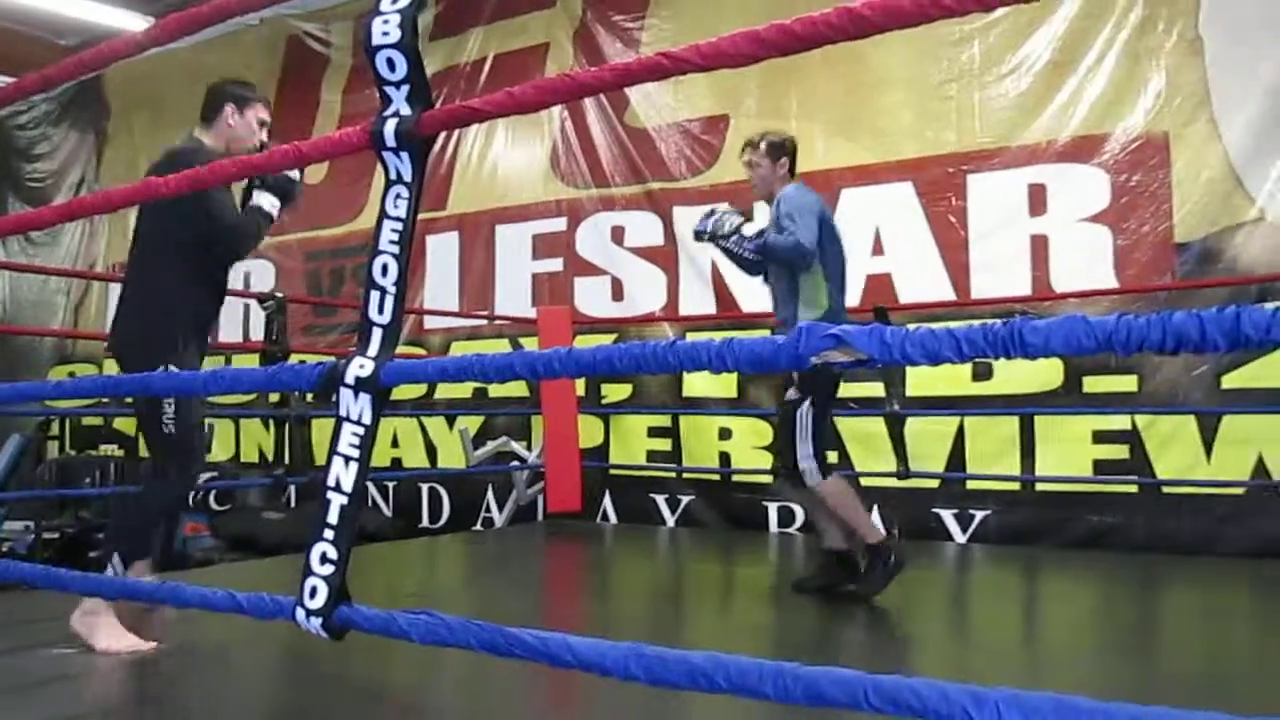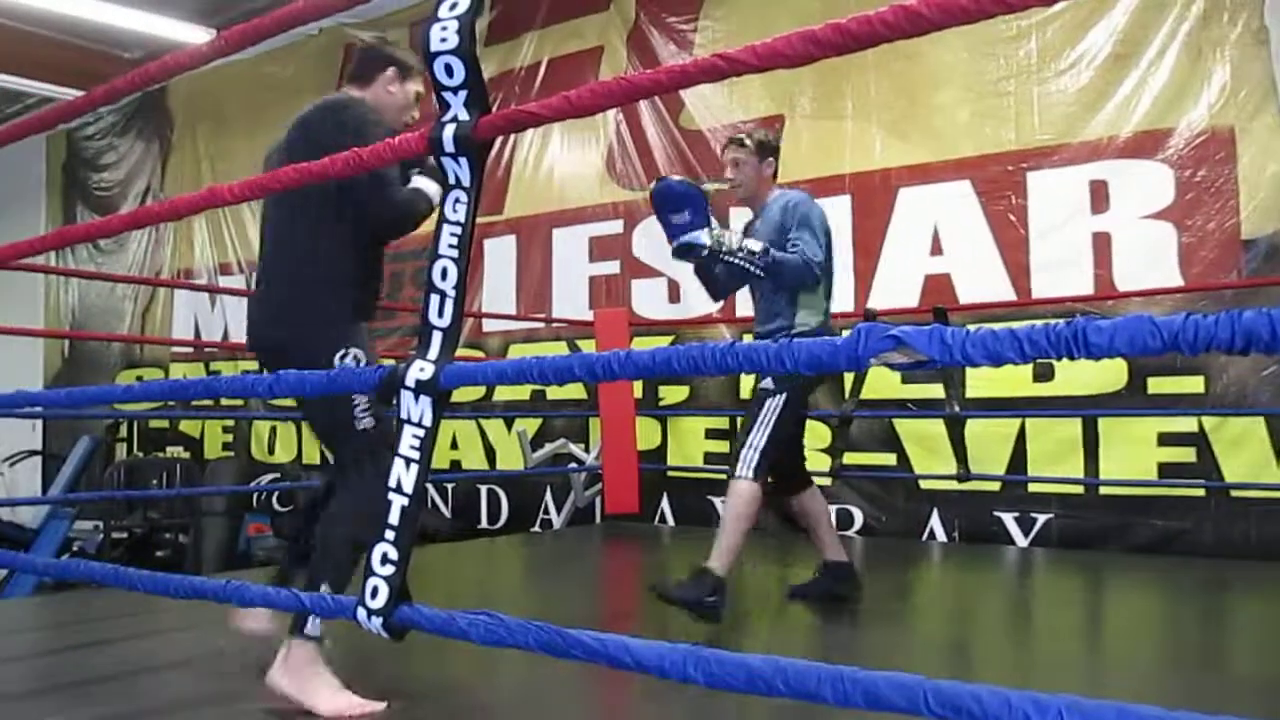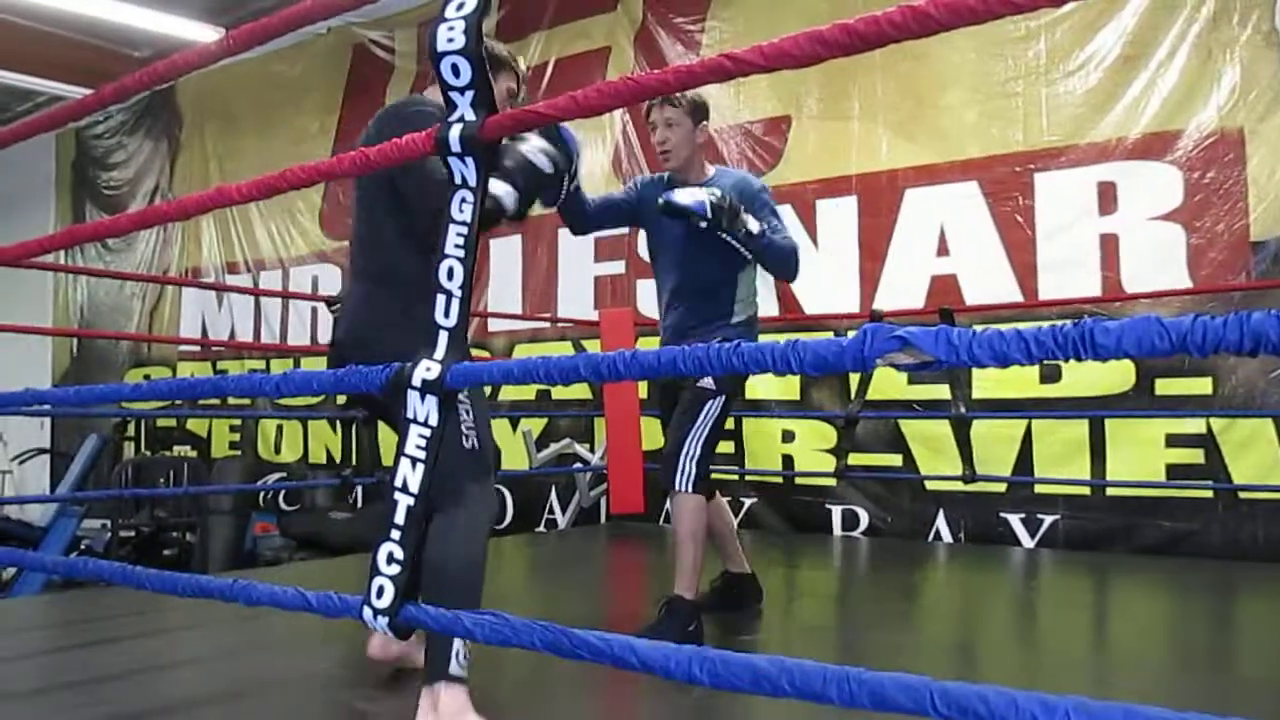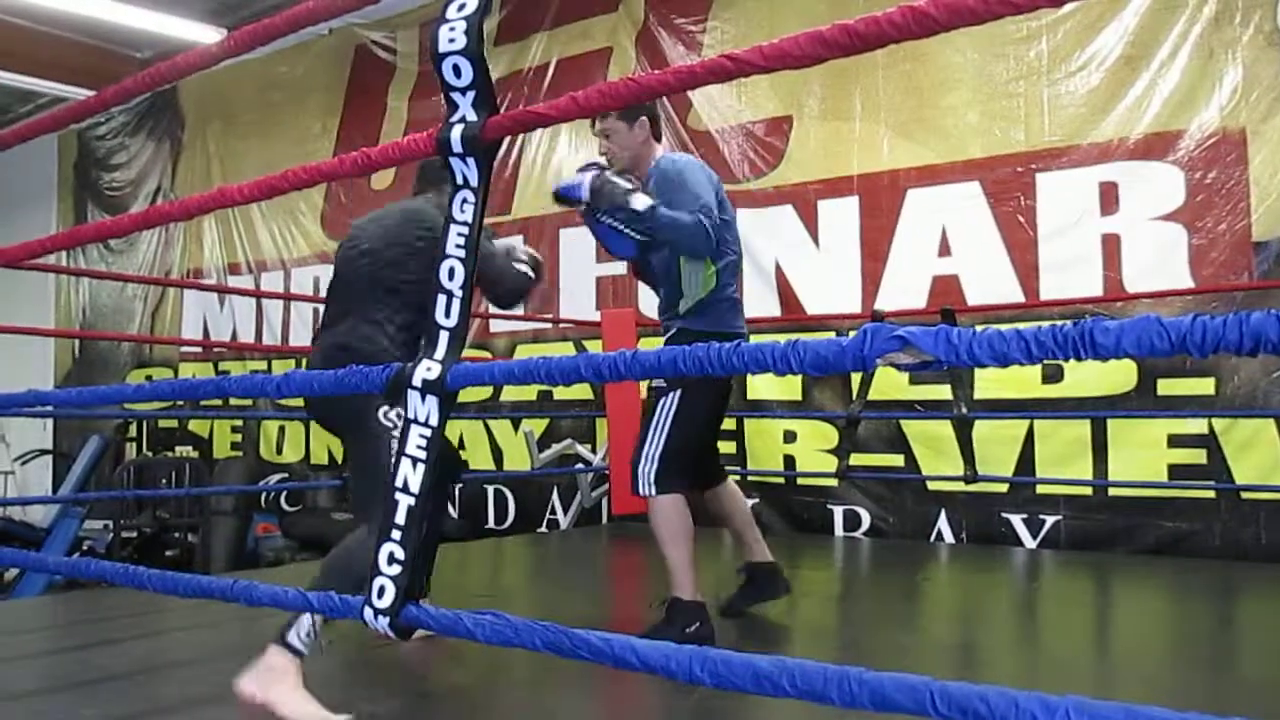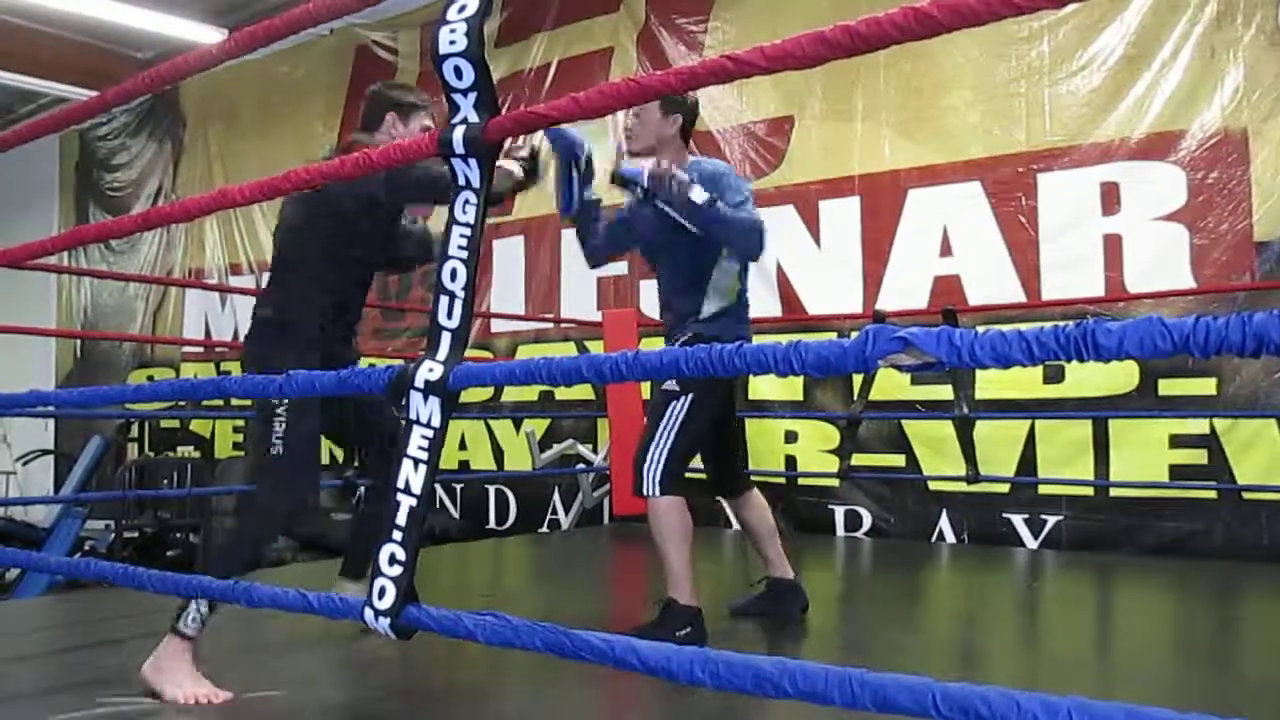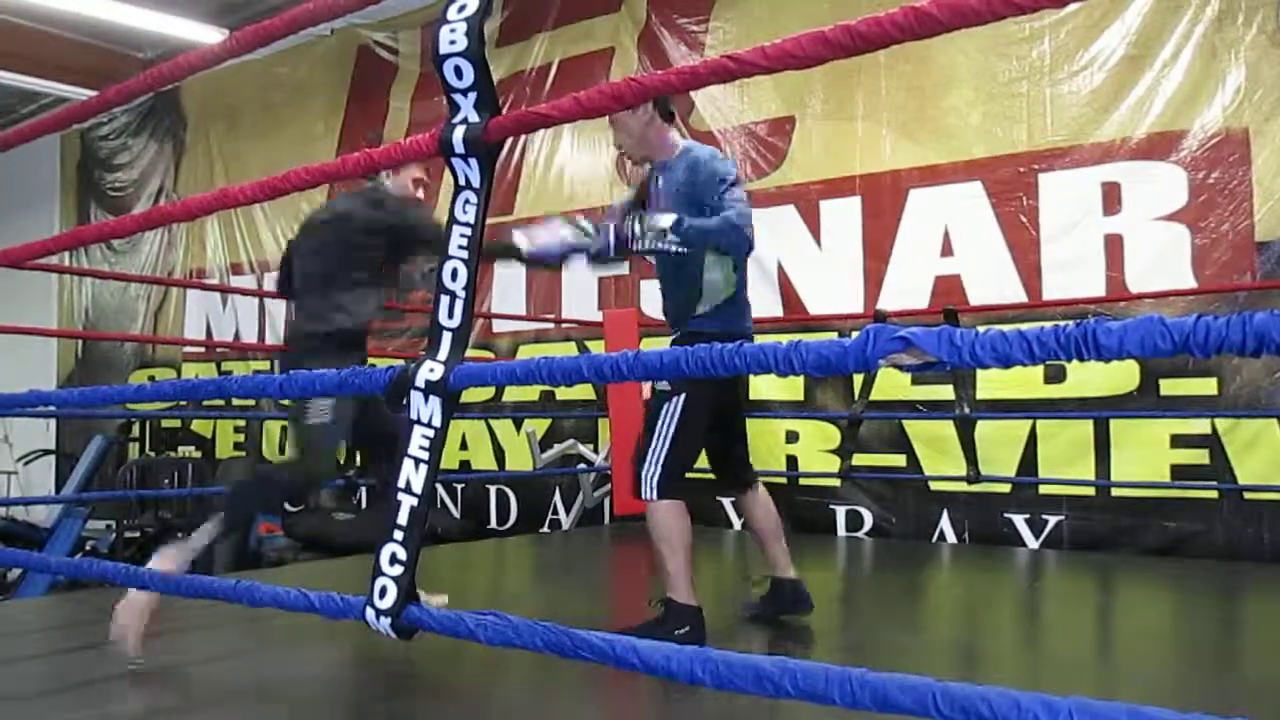
dt=0.5s
person 1, frame 1
left shoulder: (190, 165)
right shoulder: (194, 163)
left elbow: (211, 246)
right elbow: (234, 240)
left wrist: (266, 194)
right wrist: (271, 192)
left hip: (167, 337)
right hip: (163, 341)
left knee: (175, 460)
right knee: (178, 464)
left ankle: (140, 570)
right ankle: (98, 603)
person 1, frame 2
left shoulder: (311, 129)
right shoulder: (354, 120)
right elbow: (387, 214)
left wrist: (414, 178)
right wrist: (432, 180)
left hip: (289, 323)
right hip: (322, 327)
left knee: (355, 468)
right knee: (371, 474)
right ankle: (301, 656)
person 1, frame 3
left shoulder: (435, 139)
right shoulder: (417, 122)
left elbow: (489, 206)
right elbow: (444, 215)
left wrist: (535, 160)
right wrist: (512, 179)
left hip: (369, 342)
right hip: (408, 339)
left knee: (440, 485)
right knee: (468, 500)
left ankle: (397, 629)
person 1, frame 4
left shoulder: (368, 229)
right shoulder: (446, 215)
right elbow: (506, 288)
right wrist: (520, 262)
left hip: (332, 376)
left knee: (441, 473)
left ankle: (408, 610)
right ankle: (277, 669)
person 1, frame 5
left shoulder: (374, 182)
right shoulder: (358, 169)
left elbow: (396, 252)
right elbow: (436, 183)
right wrist: (508, 173)
left hip: (328, 353)
right hip: (287, 354)
left knee: (395, 454)
right knee: (282, 497)
left ankle: (353, 586)
right ankle: (175, 650)
person 1, frame 6
left shoulder: (324, 218)
right shoulder: (383, 204)
left elbow: (287, 281)
right elbow: (453, 243)
right wrist: (521, 246)
left hip: (337, 360)
right hip: (326, 353)
left knee: (398, 448)
right knee: (314, 468)
right ankle: (178, 559)
person 2, frame 1
left shoulder: (797, 199)
right shoulder: (788, 207)
left elbow: (801, 250)
left wrist: (744, 232)
right wrist: (739, 242)
left knee: (806, 462)
right knee: (800, 458)
left ankle: (880, 546)
right ankle: (838, 555)
person 2, frame 2
left shoulder: (794, 206)
right shoulder: (755, 226)
left elbow: (810, 270)
right elbow: (721, 288)
left wrist: (744, 247)
right wrist: (699, 247)
left knee: (749, 462)
right knee: (784, 470)
left ankle: (710, 583)
right ankle: (838, 568)
person 2, frame 3
left shoulder: (743, 188)
right shoulder: (652, 190)
left elbow: (787, 264)
right elbow: (583, 218)
left wrist: (733, 217)
right wrist: (564, 186)
left hip: (724, 345)
right hip: (677, 348)
left knee: (685, 470)
right knee: (686, 473)
left ankle: (682, 613)
right ankle: (740, 580)
person 2, frame 4
left shoulder: (678, 171)
right shoulder: (658, 184)
left elbow: (697, 239)
left wrist: (626, 200)
right wrist: (618, 232)
left hip: (702, 335)
right hip: (708, 336)
left knee: (655, 469)
right knee: (699, 466)
left ankle: (687, 616)
right ankle: (762, 570)
person 2, frame 5
left shoulder: (715, 176)
right shoulder: (644, 195)
left elbow: (750, 240)
right elbow: (600, 248)
left wrist: (686, 193)
right wrist: (575, 187)
left hip: (711, 340)
right hip: (704, 344)
left knee: (656, 470)
right knee: (729, 474)
left ankle: (682, 615)
right ankle: (784, 586)
person 2, frame 6
left shoulder: (701, 164)
right shoulder: (665, 178)
left elbow: (735, 233)
right elbow: (636, 237)
left wrist: (657, 224)
left hip: (707, 338)
right hip: (712, 339)
left knee: (657, 474)
right knee: (734, 468)
left ankle: (682, 616)
right ankle: (787, 587)
